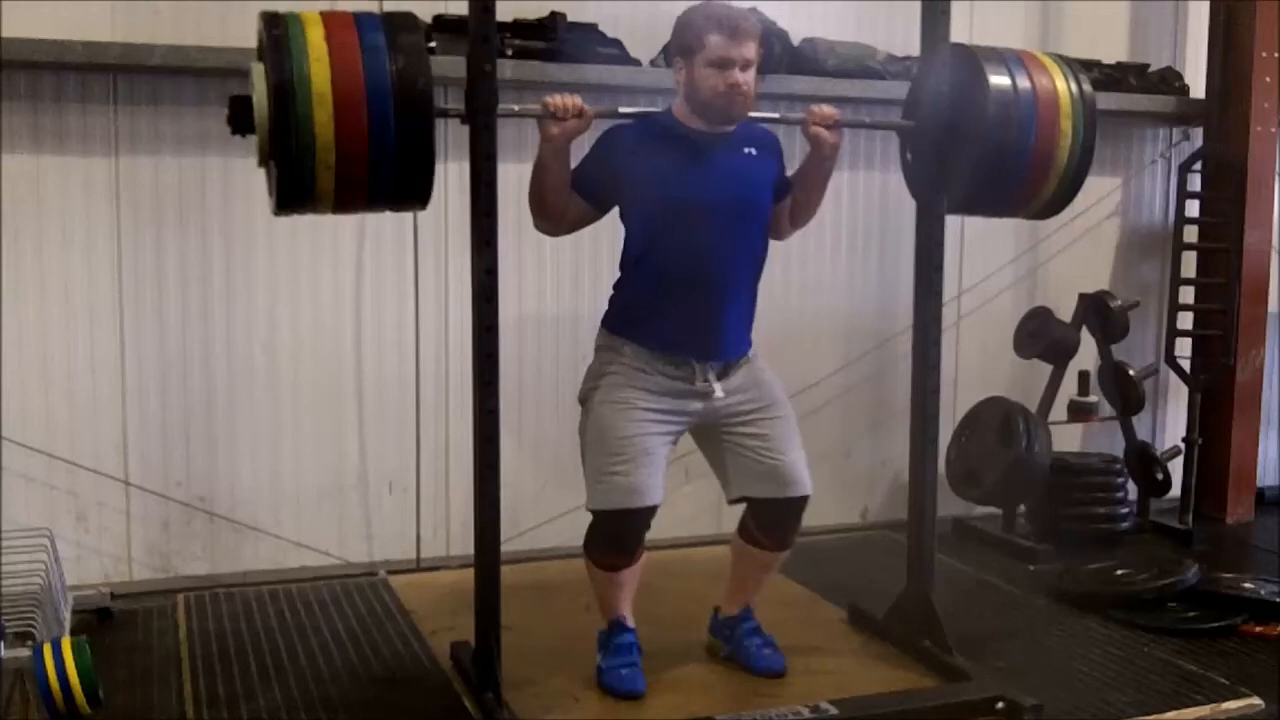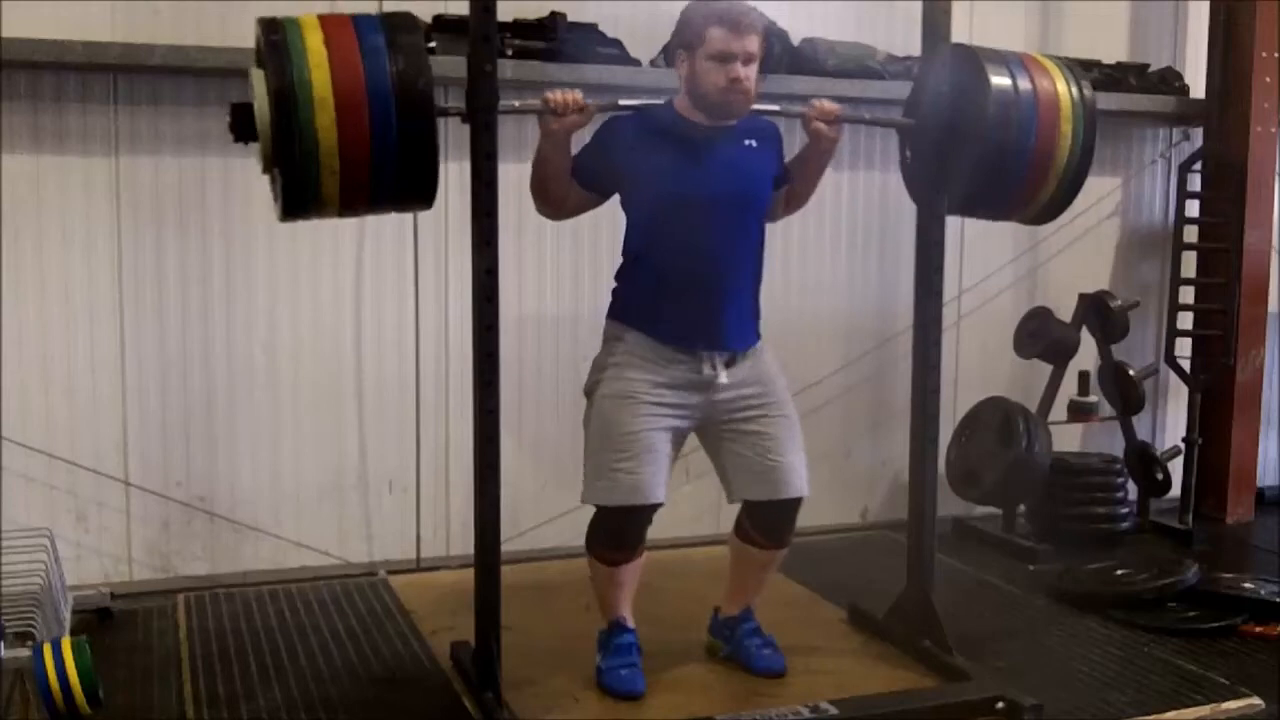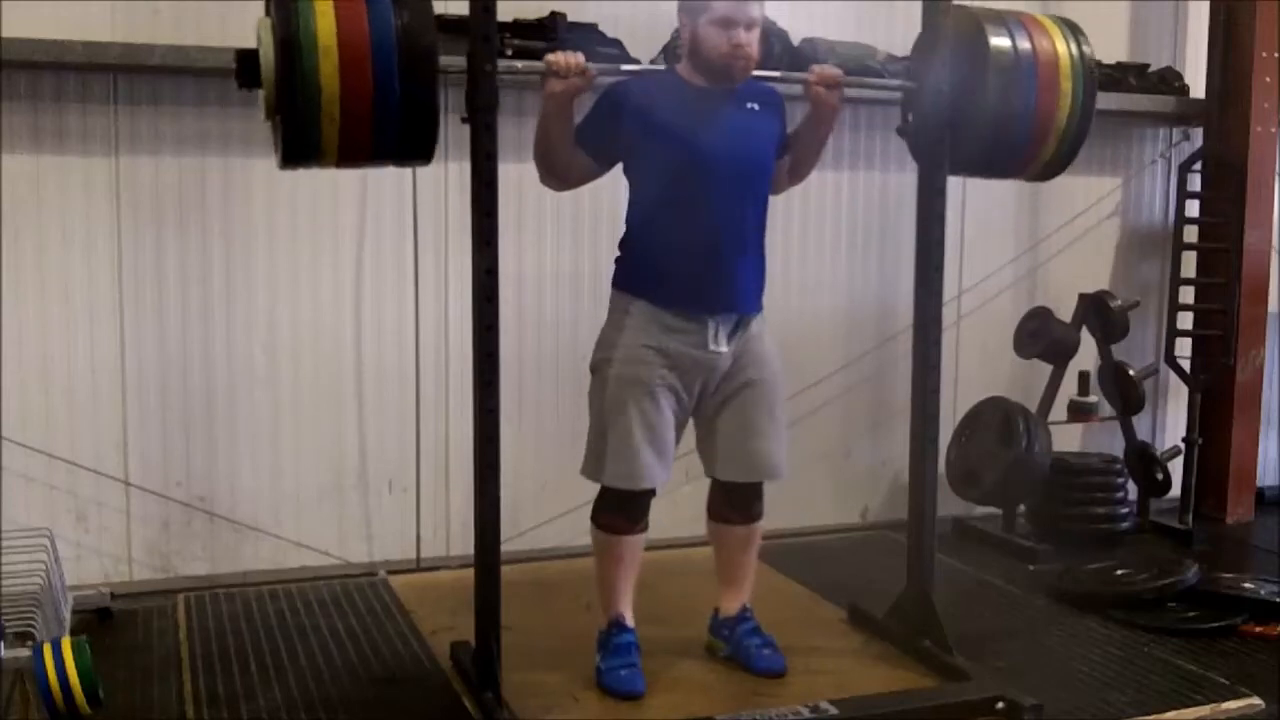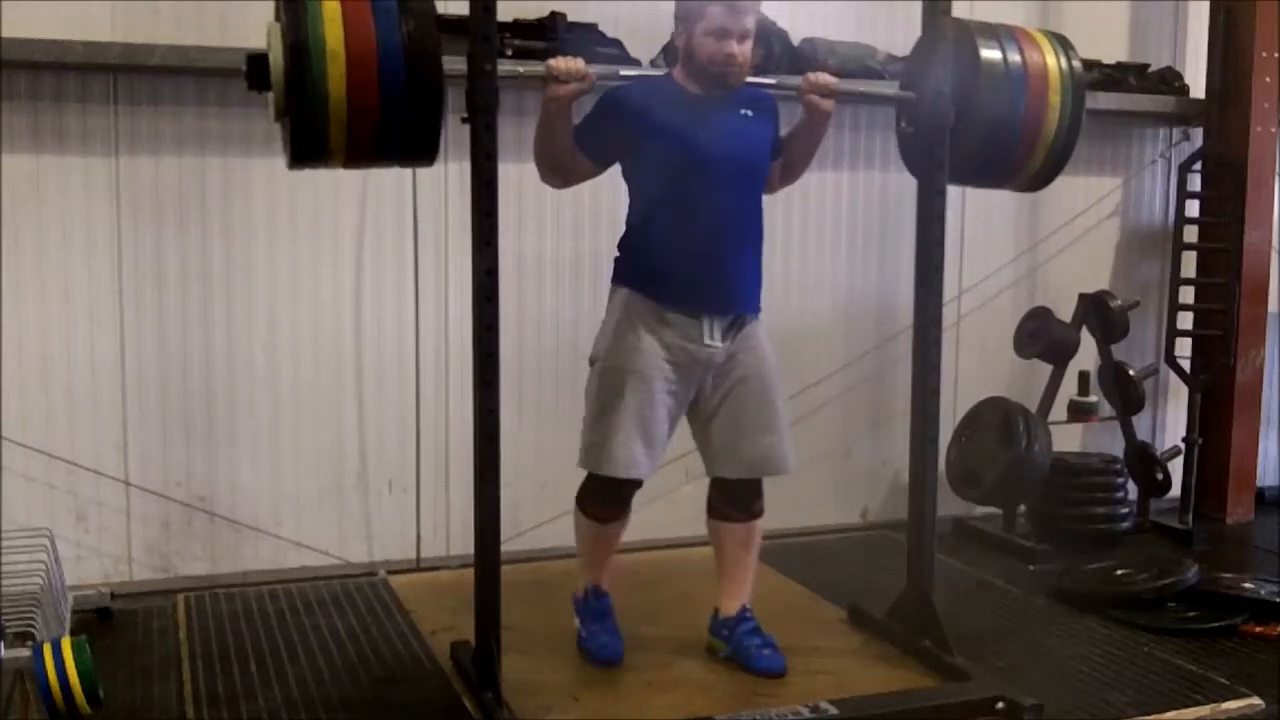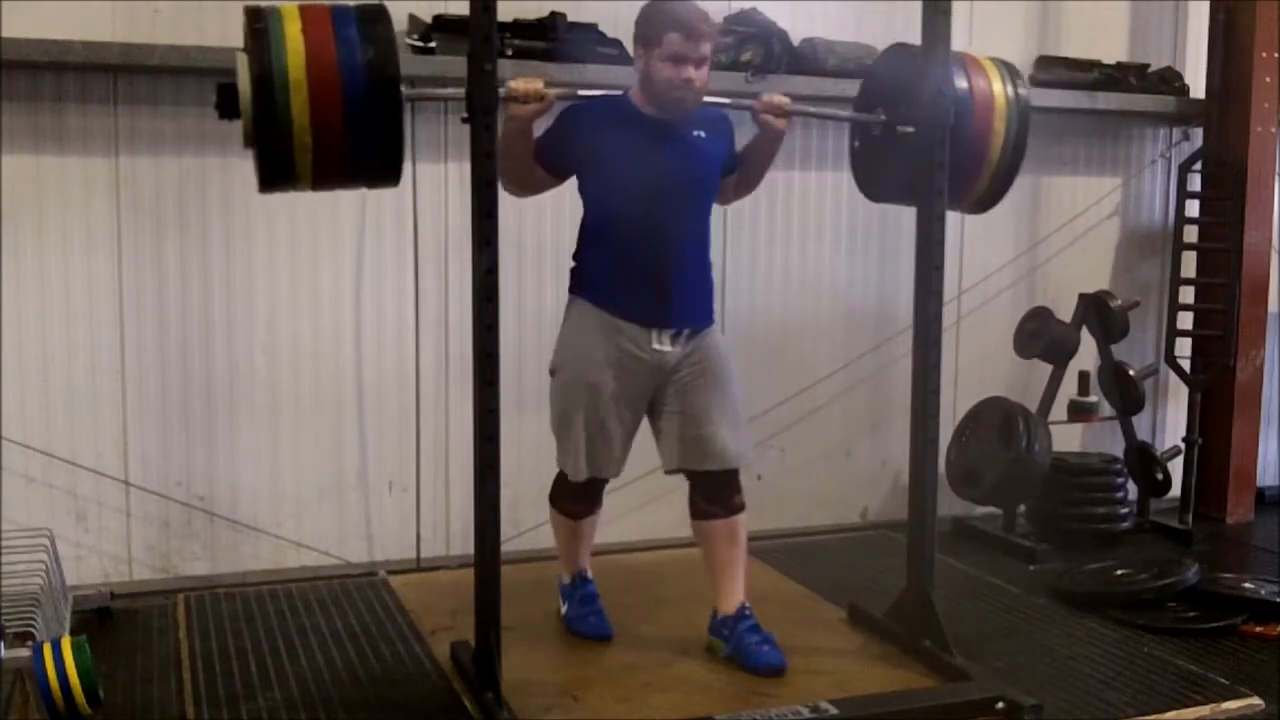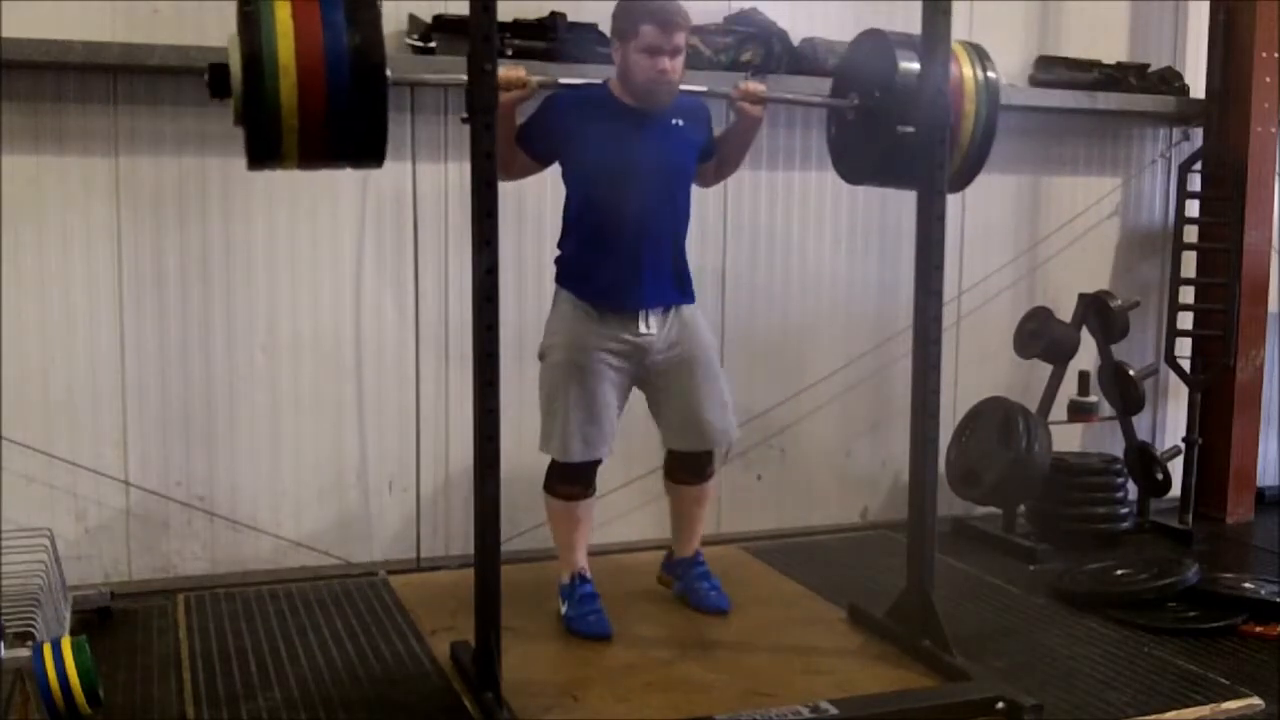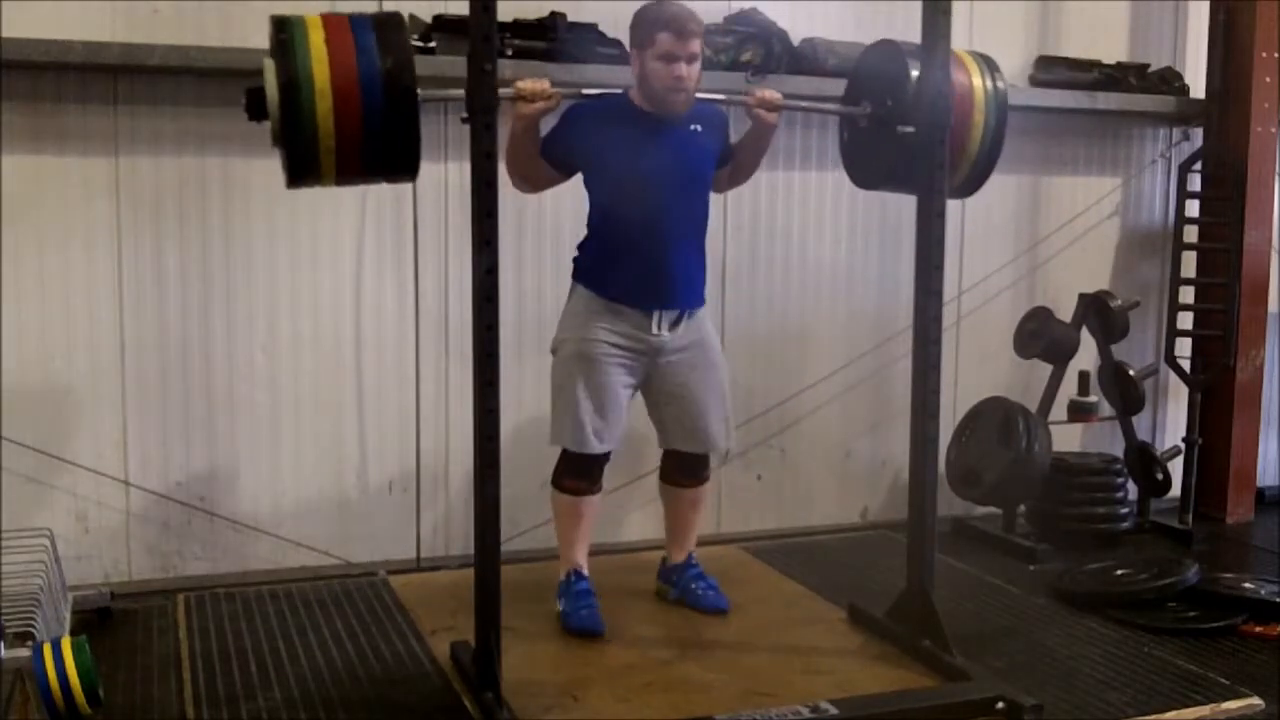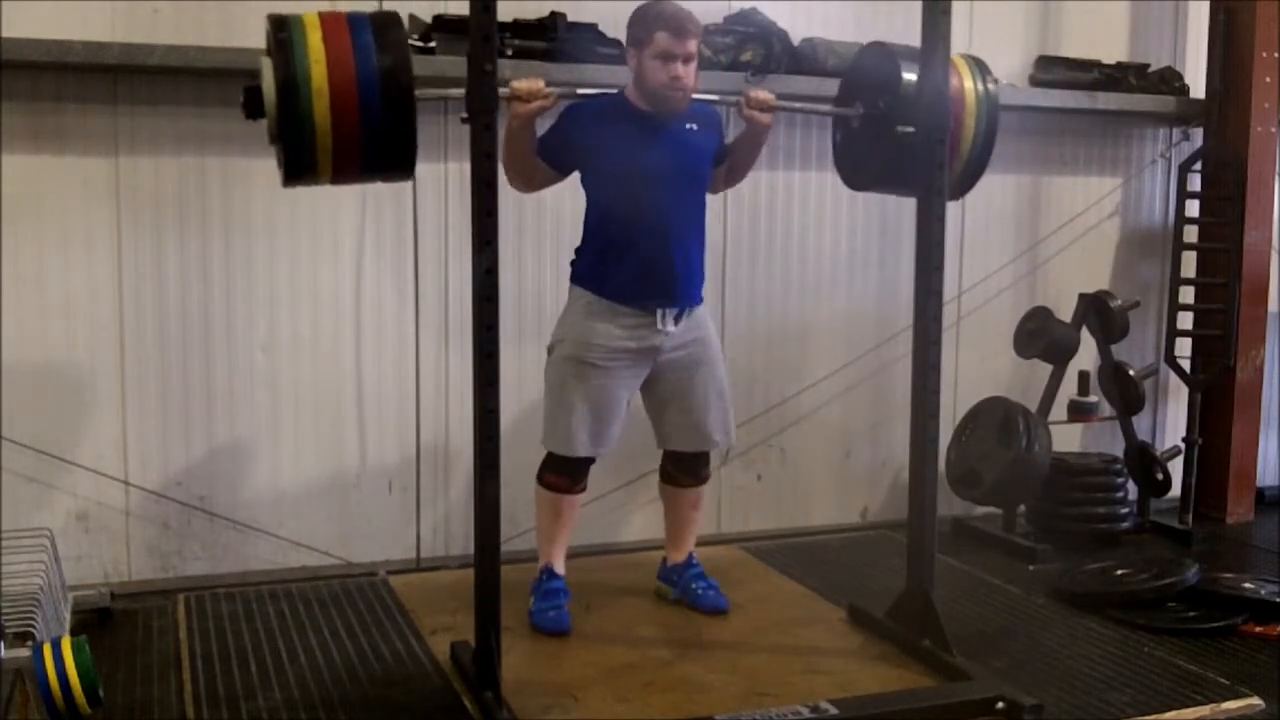
dt=0.4s
person 1, frame 1
left shoulder: (762, 146)
right shoulder: (631, 145)
left elbow: (783, 221)
right elbow: (553, 220)
left wrist: (823, 155)
right wrist: (554, 145)
left hip: (735, 366)
right hip: (638, 365)
left knee: (787, 497)
right knee: (624, 514)
left ankle: (733, 619)
right ankle: (618, 633)
person 1, frame 2
left shoulder: (762, 138)
right shoulder: (632, 136)
right elbow: (554, 204)
left wrist: (821, 146)
right wrist: (554, 138)
left hip: (742, 359)
right hip: (644, 357)
left knee: (780, 499)
right knee: (626, 507)
left ankle: (733, 620)
right ankle: (619, 633)
person 1, frame 3
left shoulder: (764, 103)
right shoulder: (638, 98)
right elbow: (559, 173)
left wrist: (823, 112)
right wrist: (556, 101)
left hip: (741, 327)
right hip: (649, 323)
left knee: (744, 482)
right knee: (629, 485)
left ankle: (732, 618)
right ankle: (618, 632)
person 1, frame 4
left shoulder: (758, 107)
right shoulder: (635, 102)
right elbow: (559, 173)
left wrist: (817, 116)
right wrist: (556, 105)
left hip: (738, 325)
right hip: (649, 319)
left knee: (742, 477)
right knee: (615, 472)
left ankle: (732, 618)
right ankle: (592, 599)
person 1, frame 5
left shoulder: (715, 126)
right shoulder: (591, 122)
right elbow: (522, 182)
left wrist: (770, 136)
right wrist: (517, 122)
left hip: (694, 332)
right hip: (604, 327)
left knee: (720, 473)
right knee: (583, 473)
left ankle: (732, 617)
right ankle: (575, 584)
person 1, frame 6
left shoulder: (691, 114)
right shoulder: (571, 110)
right elbow: (507, 166)
left wrist: (747, 123)
right wrist: (502, 108)
left hip: (675, 312)
right hip: (588, 315)
left knee: (697, 445)
right knee: (575, 457)
left ankle: (684, 561)
right ankle: (576, 583)
person 1, frame 7
left shoulder: (710, 122)
right shoulder: (593, 120)
right elbow: (530, 179)
left wrist: (763, 129)
right wrist: (523, 122)
left hip: (687, 317)
right hip: (603, 314)
left knee: (694, 449)
right knee: (584, 450)
left ankle: (679, 565)
right ankle: (574, 581)
person 1, frame 8
left shoulder: (705, 121)
right shoulder: (590, 119)
right elbow: (526, 178)
left wrist: (757, 130)
right wrist: (519, 121)
left hip: (686, 316)
right hip: (603, 315)
left knee: (692, 449)
right knee: (570, 452)
left ankle: (679, 565)
right ankle: (550, 577)
